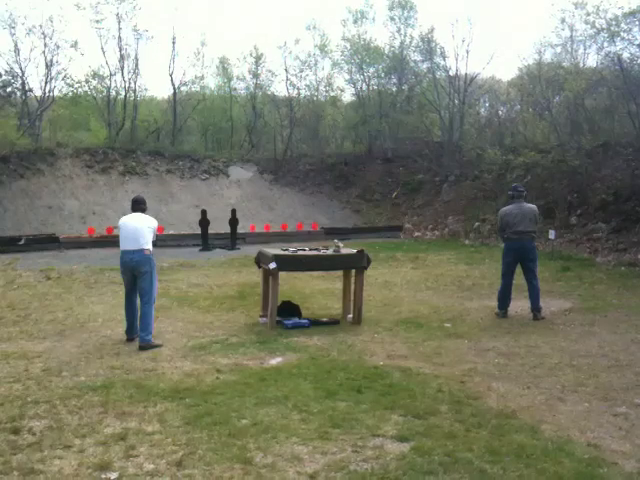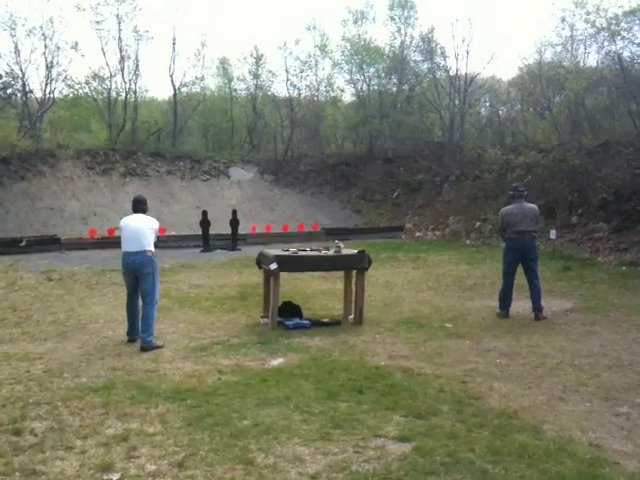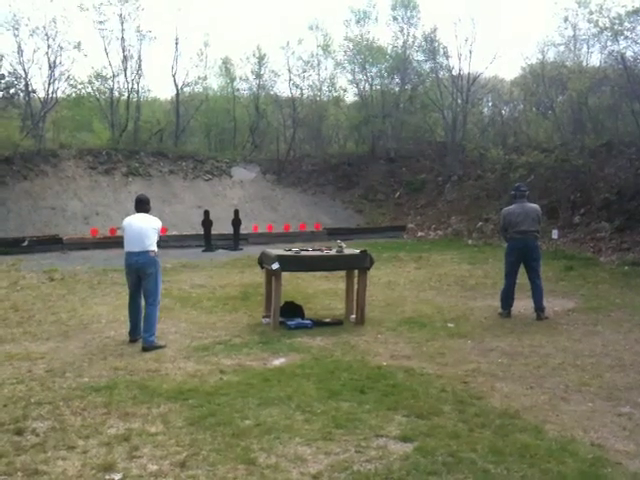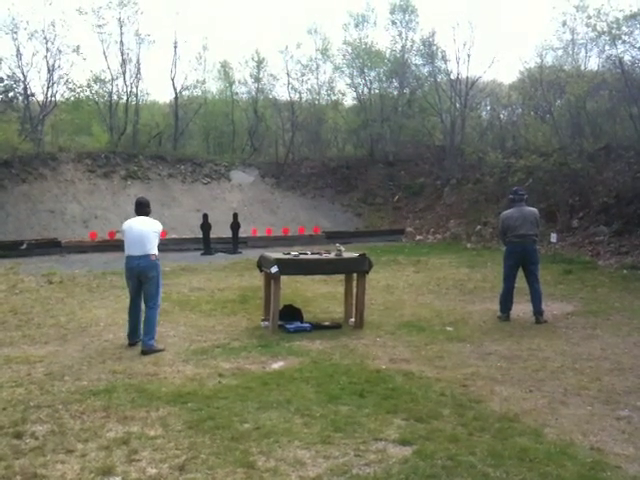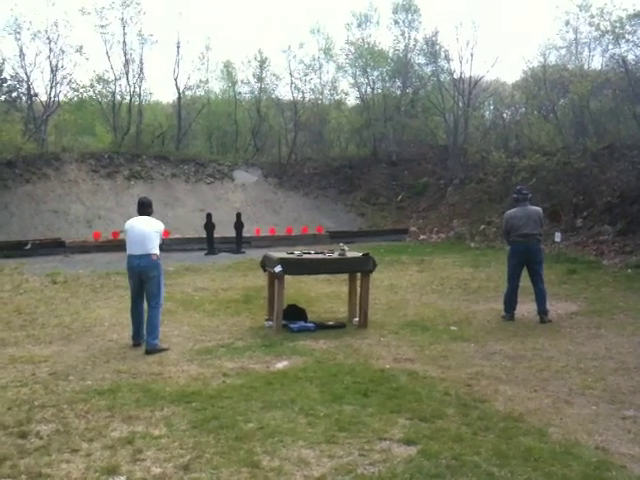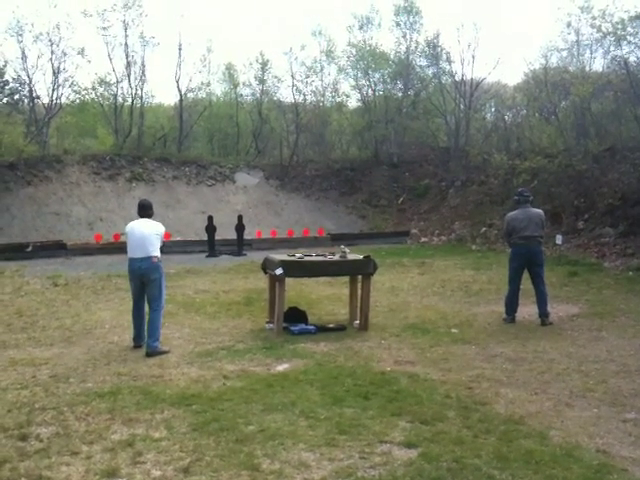
dt=0.5s
person 1, frame 1
left shoulder: (122, 221)
right shoulder: (152, 221)
left elbow: (123, 238)
left hip: (125, 258)
right hip: (144, 257)
left knee: (130, 296)
right knee: (147, 299)
left ankle: (131, 333)
right ankle: (145, 340)
person 1, frame 2
left shoulder: (123, 222)
right shoulder: (153, 222)
left elbow: (126, 239)
left hip: (127, 259)
right hip: (146, 259)
left knee: (132, 297)
right knee: (149, 300)
left ankle: (133, 334)
right ankle: (146, 340)
person 1, frame 3
left shoulder: (126, 222)
right shoulder: (155, 222)
left elbow: (127, 239)
left hip: (130, 259)
right hip: (148, 259)
left knee: (134, 297)
right knee: (152, 300)
left ankle: (134, 334)
right ankle: (148, 340)
person 1, frame 4
left shoulder: (126, 225)
right shoulder: (156, 225)
left elbow: (127, 241)
left hip: (131, 263)
right hip: (149, 263)
left knee: (134, 301)
right knee: (152, 304)
left ankle: (133, 337)
right ankle: (148, 344)
person 1, frame 5
left shoulder: (128, 224)
right shoulder: (158, 225)
left elbow: (128, 242)
left hip: (132, 262)
right hip: (151, 262)
left knee: (136, 301)
right knee: (154, 303)
left ankle: (137, 338)
right ankle: (152, 344)
person 1, frame 6
left shoulder: (129, 227)
right shoulder: (158, 227)
left elbow: (130, 245)
left hip: (133, 265)
right hip: (152, 265)
left knee: (137, 304)
right knee: (156, 306)
left ankle: (138, 340)
right ankle: (152, 346)
person 2, frame 1
left shoulder: (504, 211)
right shoulder: (534, 209)
left elbow: (500, 231)
right elbow: (536, 226)
left hip: (511, 245)
right hip: (528, 244)
left knee: (506, 279)
right knee: (532, 279)
left ankle: (502, 309)
right ankle: (536, 311)
person 2, frame 2
left shoulder: (504, 211)
right shoulder: (534, 209)
left elbow: (501, 231)
right elbow: (536, 227)
left hip: (512, 245)
right hip: (529, 244)
left knee: (508, 279)
right knee: (533, 279)
left ankle: (504, 310)
right ankle: (538, 311)
person 2, frame 3
left shoulder: (506, 211)
right shoulder: (536, 209)
left elbow: (503, 231)
right elbow: (539, 226)
left hip: (514, 245)
right hip: (532, 244)
left knee: (510, 278)
right knee: (535, 279)
left ankle: (506, 309)
right ankle: (540, 311)
person 2, frame 4
left shoulder: (505, 215)
right shoulder: (534, 213)
left elbow: (502, 235)
right elbow: (537, 230)
left hip: (513, 249)
right hip: (530, 248)
left knee: (508, 282)
right knee: (534, 282)
left ankle: (505, 313)
right ankle: (539, 315)
person 2, frame 5
left shoulder: (509, 215)
right shoulder: (538, 212)
left elbow: (505, 234)
right elbow: (541, 229)
left hip: (517, 248)
right hip: (534, 247)
left knee: (513, 282)
right knee: (538, 282)
left ankle: (509, 313)
right ankle: (543, 314)
person 2, frame 6
left shoulder: (510, 217)
right shoulder: (540, 214)
left elbow: (506, 237)
right elbow: (543, 232)
left hip: (518, 251)
right hip: (535, 249)
left knee: (514, 284)
right knee: (539, 284)
left ankle: (510, 315)
right ankle: (544, 317)
